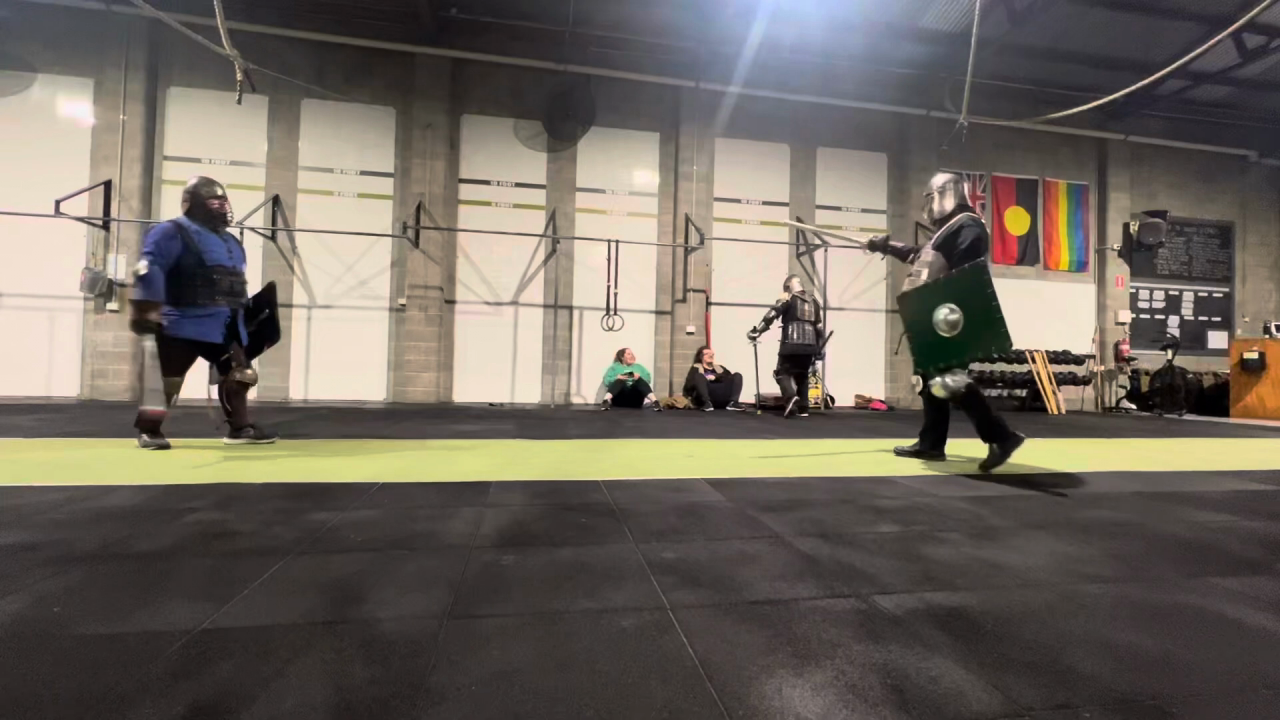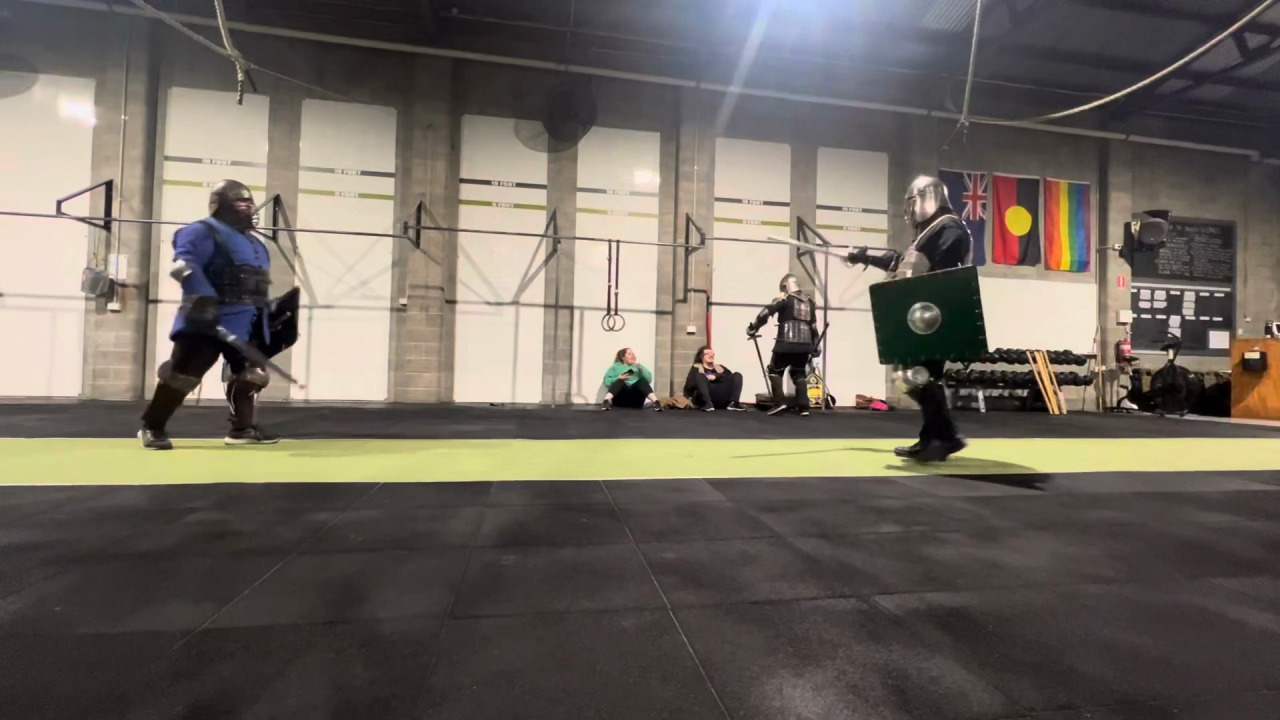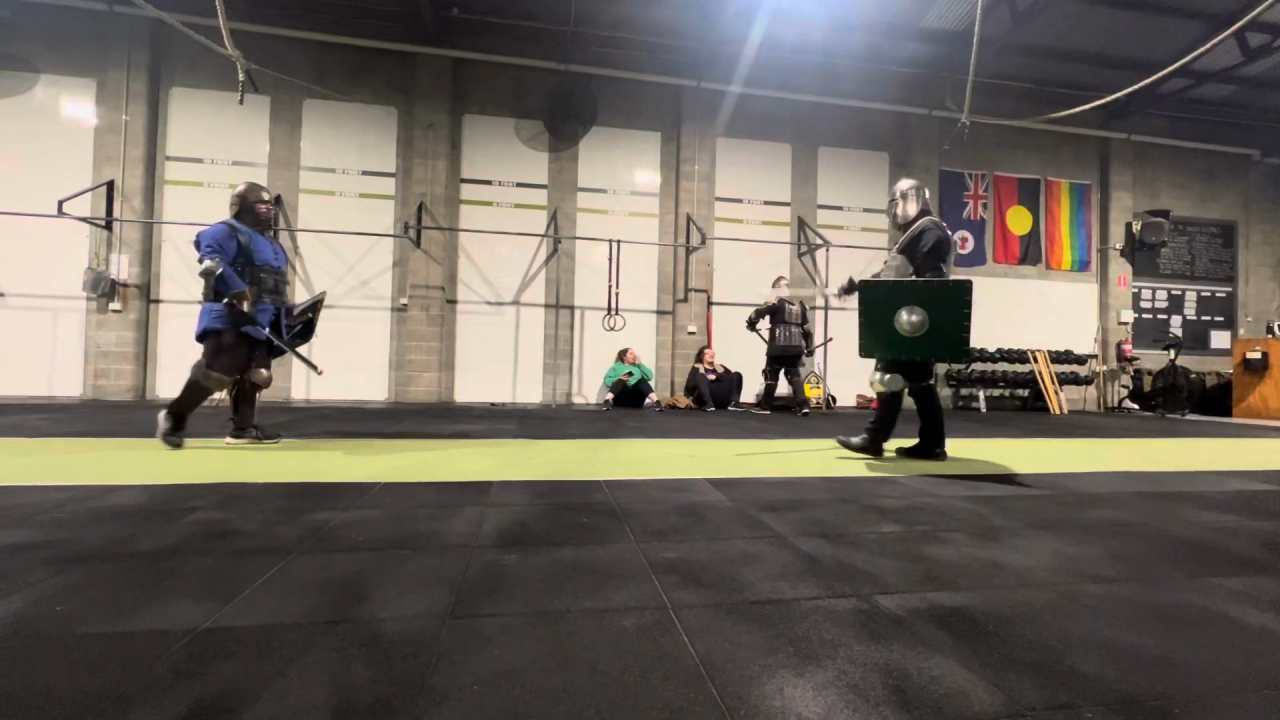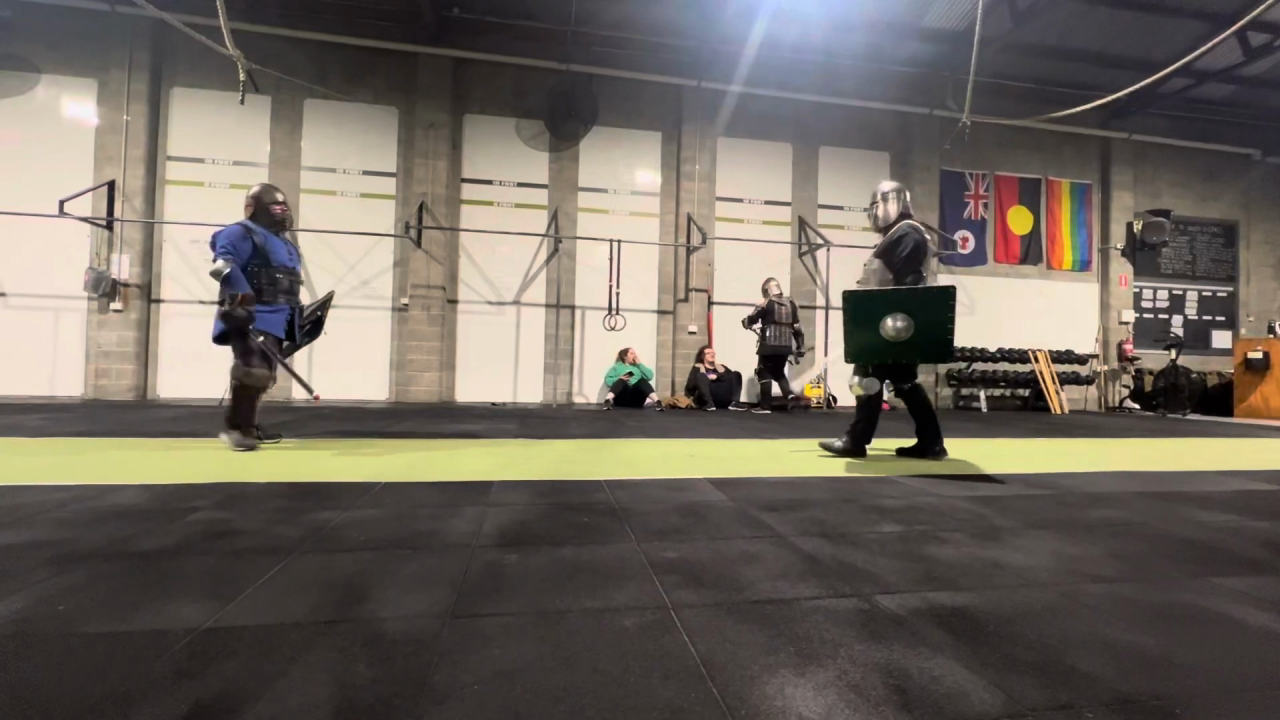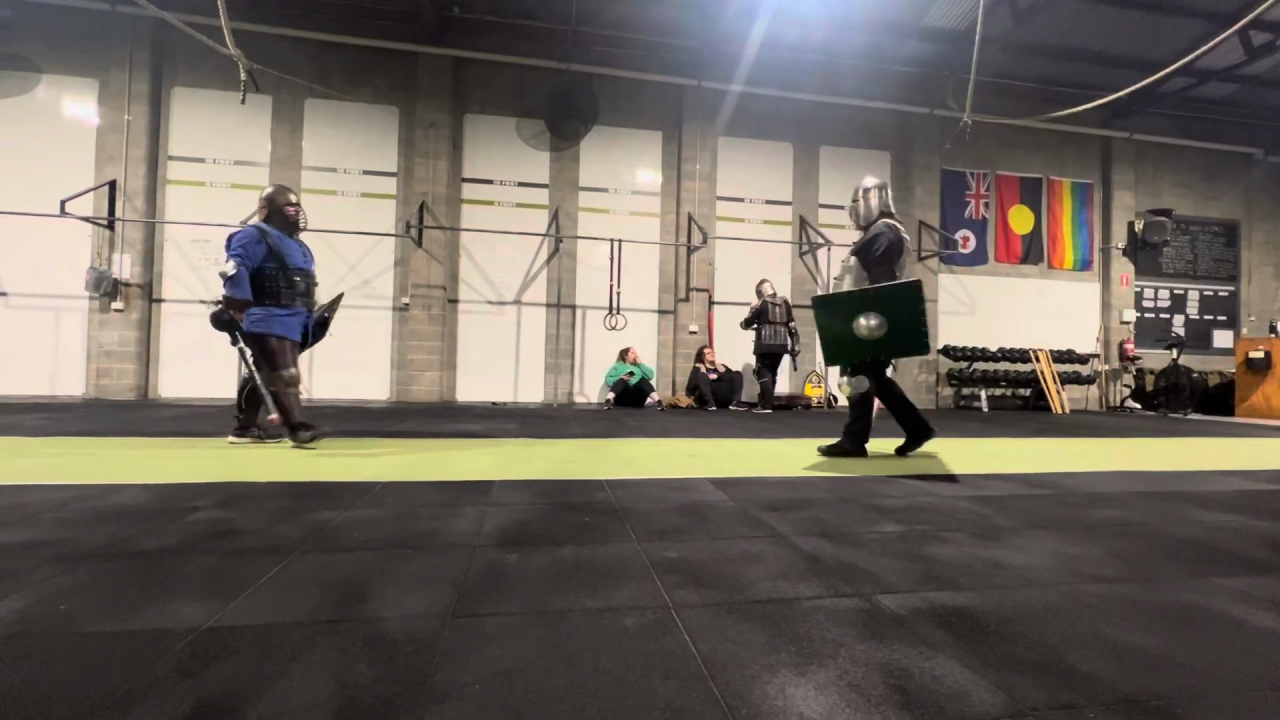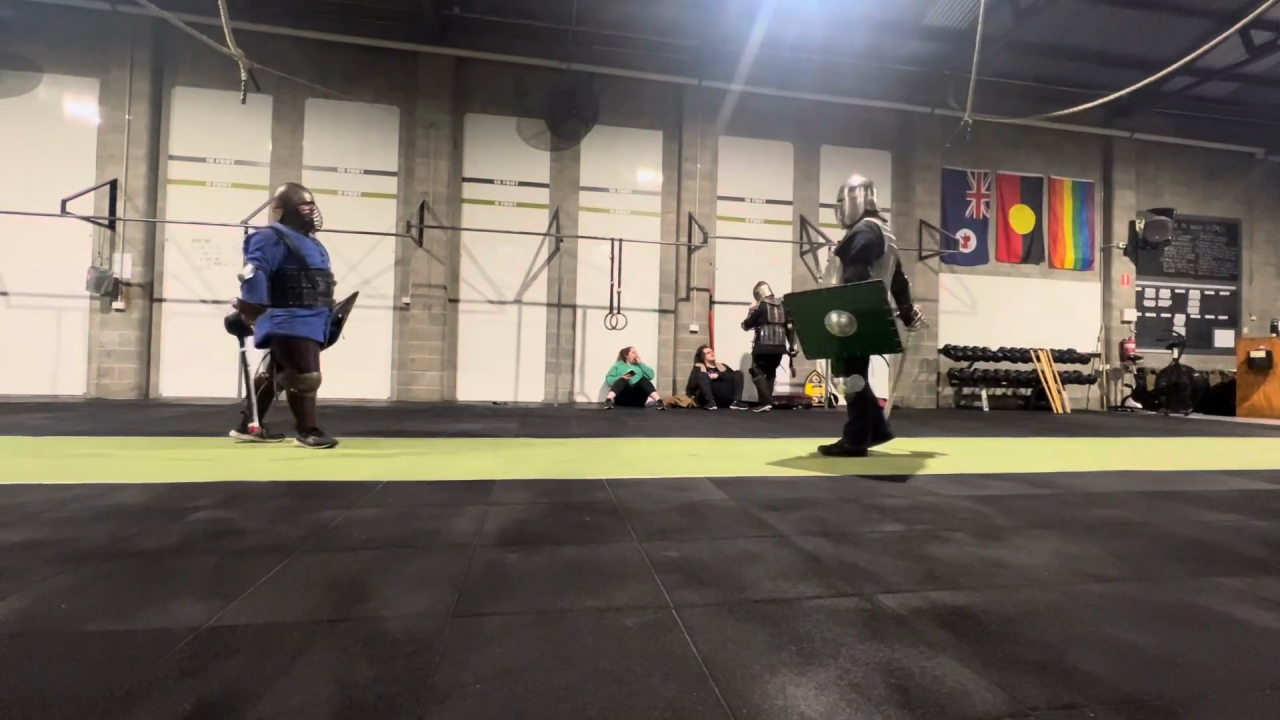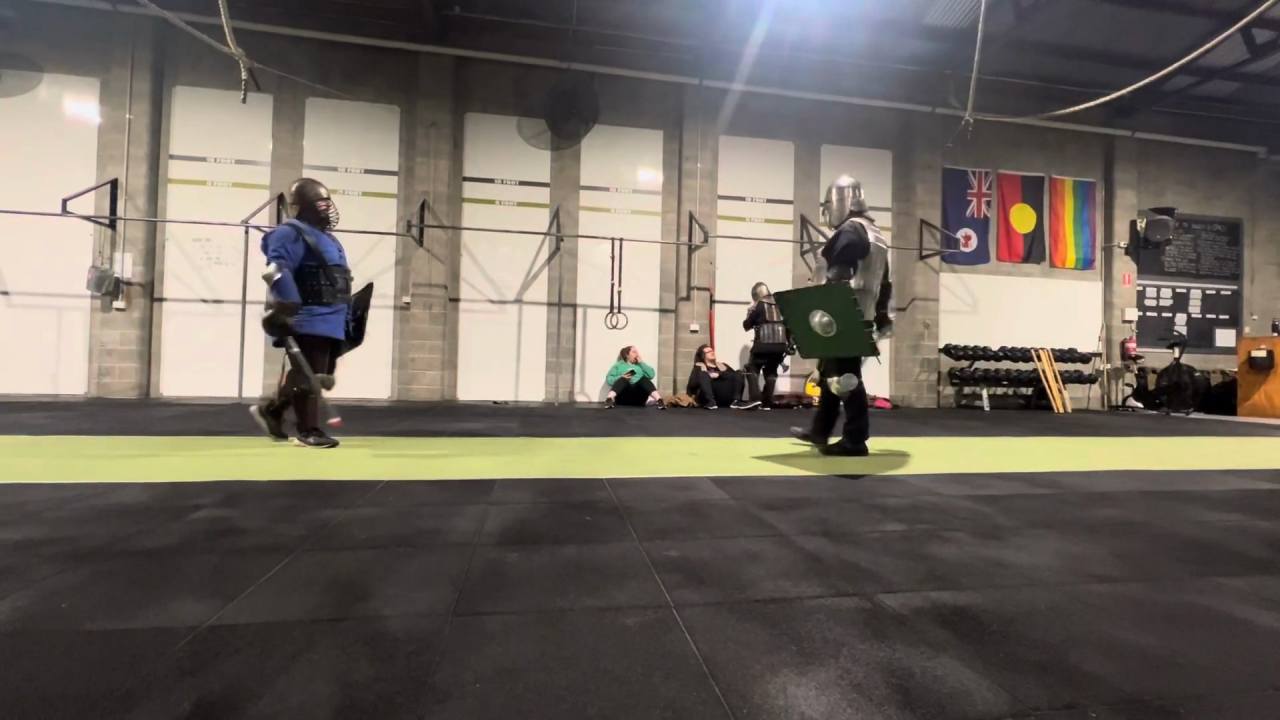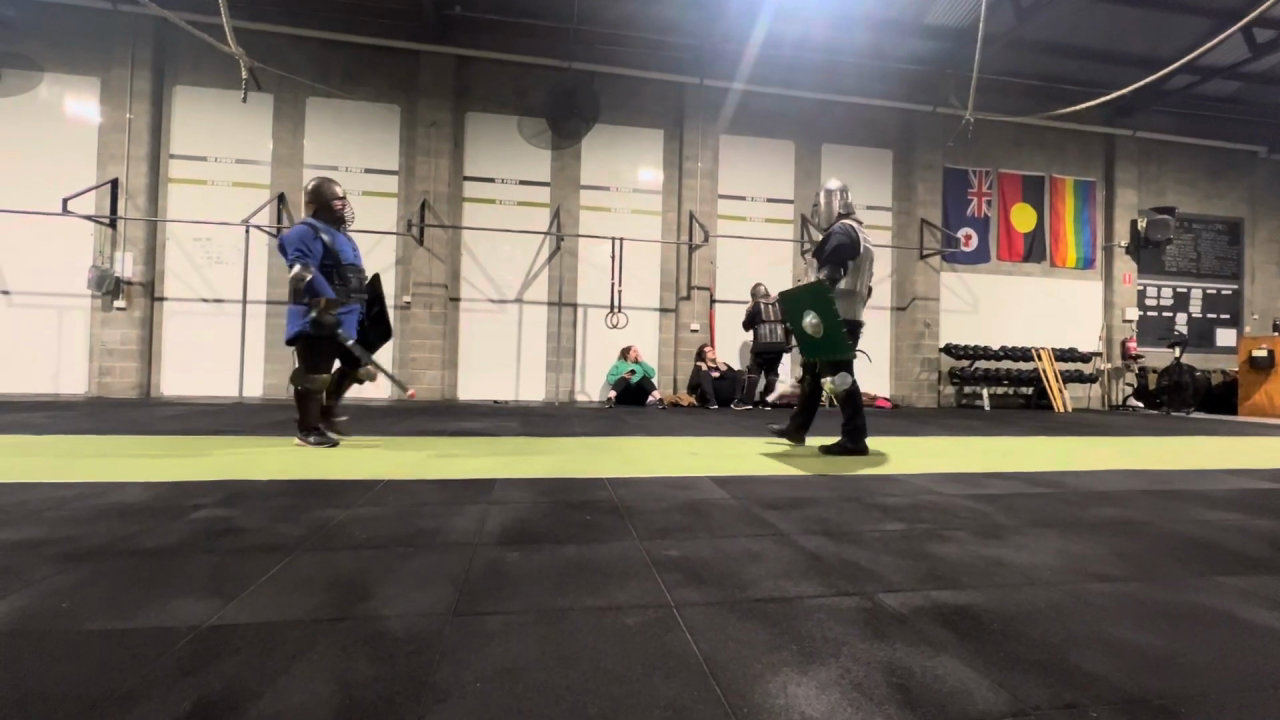
dt=0.2s
person 1, frame 1
left shoulder: (968, 226)
right shoulder: (949, 229)
right elbow: (918, 254)
right wrist: (886, 246)
left knee: (949, 379)
right knee: (930, 380)
left ankle: (1001, 437)
right ankle: (931, 443)
person 1, frame 2
left shoulder: (949, 227)
right shoulder: (932, 231)
left elbow: (949, 274)
right elbow: (898, 260)
right wrist: (865, 255)
left knee: (913, 373)
right knee: (926, 376)
left ankle: (946, 435)
right ankle: (932, 442)
person 1, frame 3
left shoulder: (930, 230)
right shoulder: (917, 233)
left elbow: (931, 276)
right elbow: (894, 272)
right wrist: (857, 285)
left knee: (890, 374)
right knee: (920, 380)
left ankle: (875, 438)
right ankle: (932, 444)
person 1, frame 4
left shoulder: (907, 233)
right shoulder: (899, 236)
left elbow: (911, 281)
left knee: (870, 377)
right knee: (905, 382)
left ankle: (856, 441)
right ankle: (931, 442)
person 1, frame 5
left shoulder: (883, 231)
right shoulder: (882, 232)
left elbow: (882, 279)
right elbow: (891, 279)
left knee: (858, 377)
right knee: (876, 378)
left ankle: (854, 441)
right ankle: (917, 429)
person 1, frame 6
left shoulder: (865, 230)
right shoulder: (879, 231)
left elbow: (856, 276)
right elbow: (897, 278)
right wrist: (907, 311)
left knee: (851, 376)
right knee: (853, 375)
left ankle: (855, 440)
right ankle: (877, 428)
person 1, frame 7
left shoulder: (851, 231)
right shoulder: (873, 234)
left elbow: (839, 277)
right elbow: (883, 281)
right wrist: (881, 316)
left knee: (844, 375)
right knee: (829, 373)
left ankle: (856, 440)
right ankle: (820, 430)
person 1, frame 8
left shoulder: (841, 232)
right shoulder: (856, 235)
left elbow: (829, 277)
right elbow: (862, 283)
right wrist: (854, 314)
right hip: (844, 318)
left knee: (838, 376)
right knee: (812, 372)
left ankle: (854, 439)
right ankle: (796, 427)
person 2, frame 1
left shoulder: (229, 241)
right shoulder: (173, 232)
left elbow: (237, 282)
right elbow: (149, 269)
left wrist: (246, 313)
right wrist: (148, 307)
left hip: (224, 324)
right hip: (185, 319)
left knee: (238, 372)
right knee: (168, 376)
left ankle: (241, 429)
right ankle: (148, 431)
person 2, frame 2
left shoulder: (252, 242)
right shoulder: (203, 232)
left elbow: (258, 282)
right elbow: (186, 267)
left wrist: (263, 316)
right wrist: (203, 302)
left hip: (246, 323)
right hip: (211, 319)
left knee: (249, 374)
right knee: (183, 373)
left ankle: (243, 428)
right ankle: (152, 426)
person 2, frame 3
left shoulder: (270, 242)
right shoulder: (225, 233)
left elbow: (276, 283)
right elbow: (213, 267)
left wrist: (280, 320)
right wrist: (240, 297)
left hip: (261, 321)
right hip: (231, 318)
left knee: (256, 373)
right knee: (218, 369)
left ankle: (244, 428)
right ankle: (174, 416)
person 2, frame 4
left shoulder: (283, 242)
right shoulder: (240, 234)
left elbow: (289, 282)
right elbow: (224, 267)
left wrist: (298, 316)
right wrist: (238, 302)
left hip: (277, 319)
right hip: (252, 317)
left knee: (263, 372)
right knee: (254, 368)
left ankle: (245, 426)
right ankle: (236, 425)
person 2, frame 5
left shoulder: (296, 244)
right shoulder: (255, 236)
left elbow: (302, 285)
right elbow: (235, 269)
left wrist: (309, 318)
right wrist: (235, 305)
left hip: (291, 321)
right hip: (269, 319)
left knee: (263, 373)
right knee: (283, 372)
left ankle: (245, 428)
right ankle: (297, 427)
person 2, frame 6
left shoulder: (310, 242)
right shoulder: (273, 238)
left elbow: (319, 283)
right elbow: (253, 273)
left wrist: (329, 316)
right wrist: (248, 310)
left hip: (309, 321)
right hip: (289, 320)
left knee: (276, 374)
right knee: (304, 374)
left ankle: (248, 426)
right ankle: (308, 431)
person 2, frame 7
left shoulder: (324, 237)
right shoulder: (291, 234)
right elbow: (278, 272)
left wrist: (345, 314)
right wrist: (284, 309)
left hip: (328, 319)
right hip: (308, 318)
left knee: (313, 373)
right knee: (311, 374)
left ankle: (270, 410)
right ankle: (308, 430)
person 2, frame 8
left shoulder: (338, 235)
right shoulder: (306, 233)
left elbow: (349, 277)
right elbow: (303, 273)
left wrist: (360, 310)
right wrist: (325, 304)
left hip: (343, 318)
right hip: (321, 319)
left knee: (357, 365)
right knee: (315, 373)
left ankle: (326, 413)
right ankle: (308, 429)
